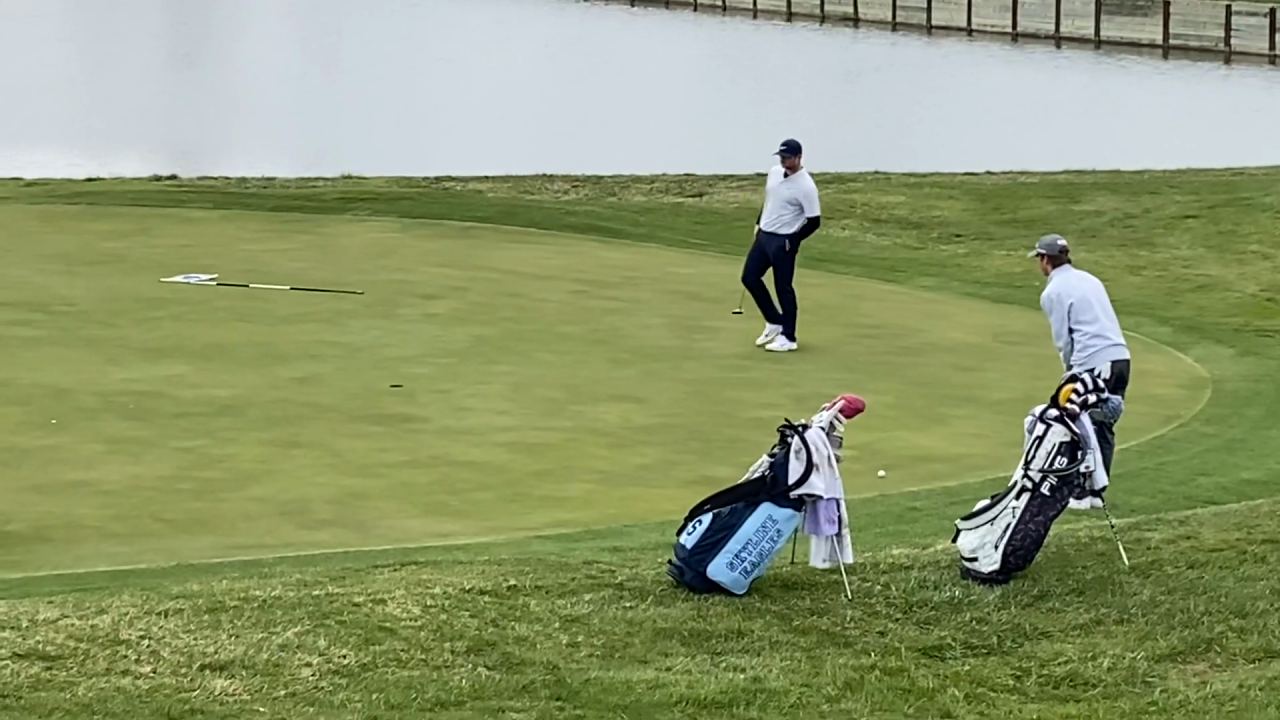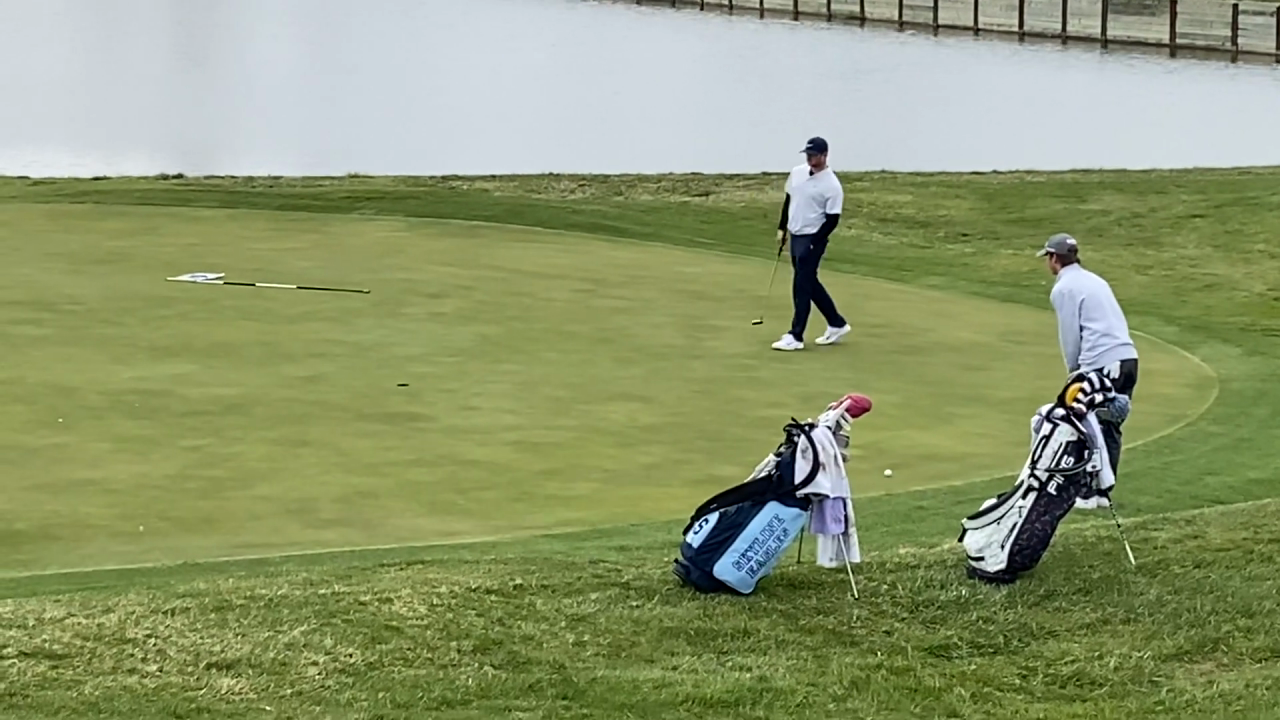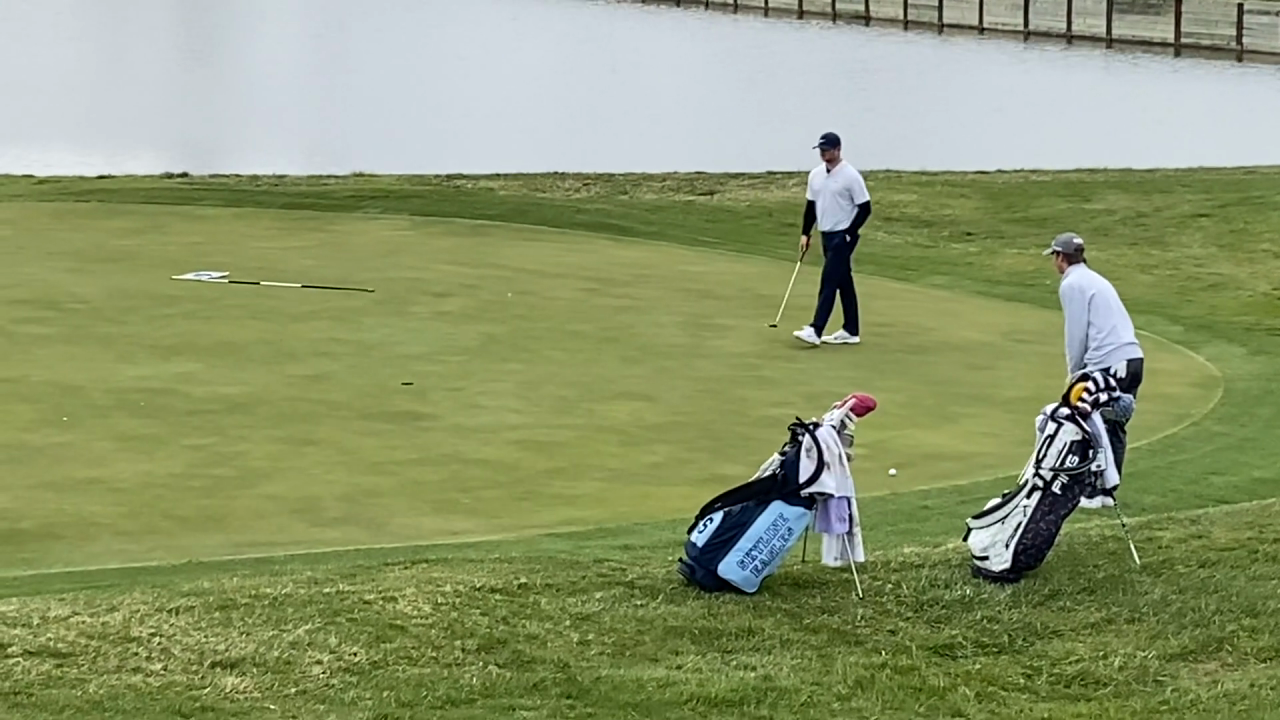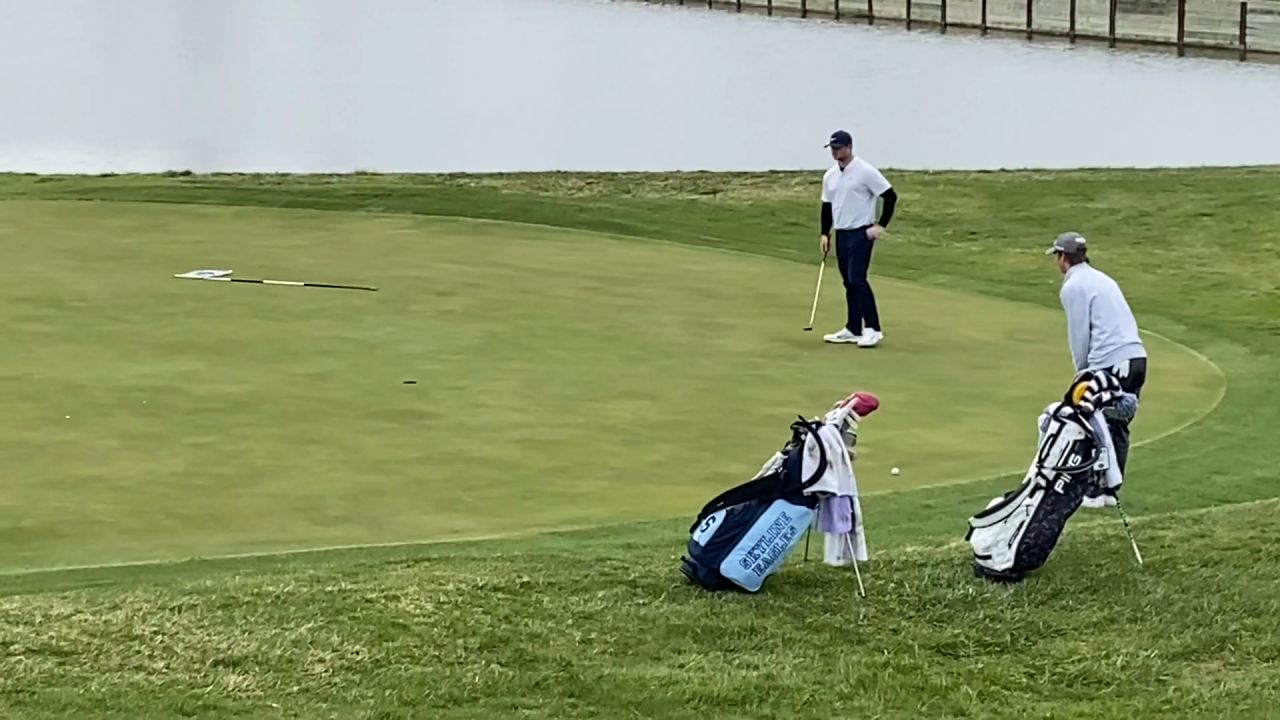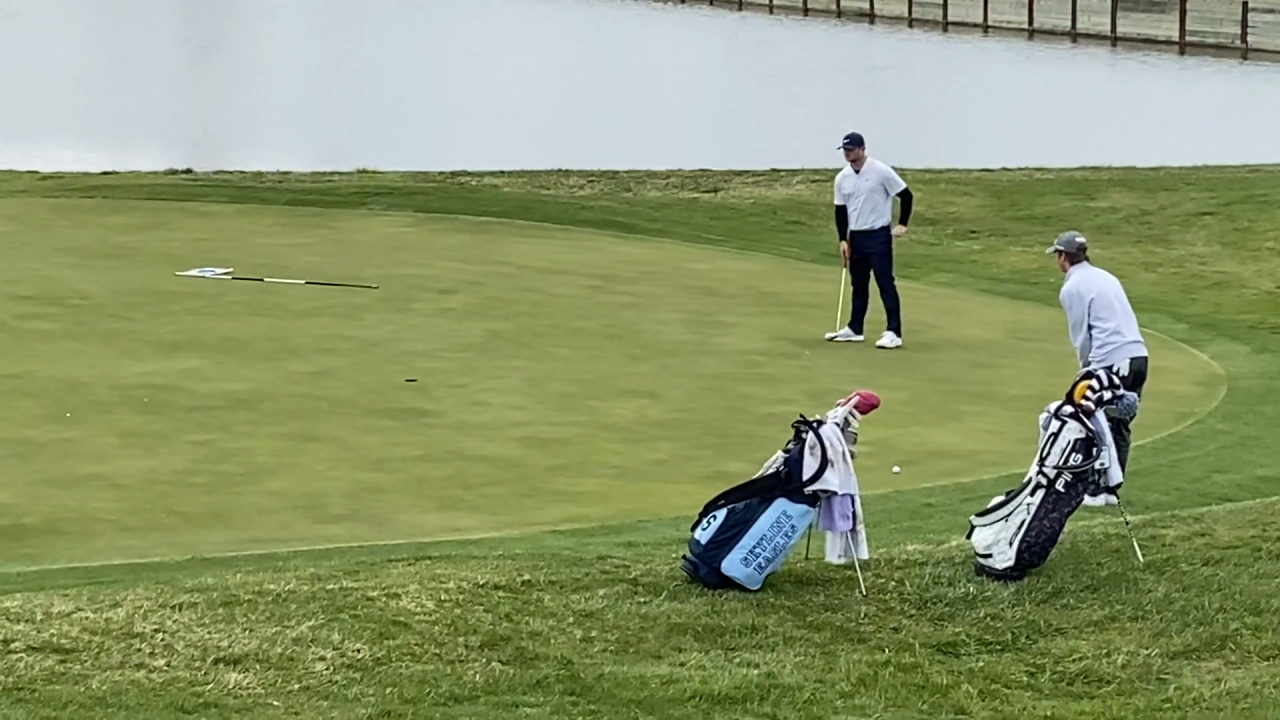
dt=0.3s
person 1, frame 1
left shoulder: (1052, 292)
right shoulder: (1089, 279)
left elbow: (1063, 339)
left wrist: (1071, 371)
left hip: (1093, 364)
right hip: (1120, 358)
right knee: (1104, 428)
left ankle: (1080, 493)
right ankle: (1095, 492)
person 1, frame 2
left shoulder: (1063, 289)
right shoulder: (1093, 280)
left elbow: (1070, 337)
left wrist: (1074, 372)
right wrist: (1082, 368)
left hip: (1100, 364)
right hip: (1128, 358)
right knee: (1110, 428)
left ankle: (1087, 493)
right ankle: (1102, 491)
person 1, frame 3
left shoulder: (1071, 284)
right shoulder: (1096, 280)
left elbow: (1077, 334)
left wrist: (1073, 373)
right wrist: (1081, 370)
left hip: (1107, 363)
right hip: (1133, 359)
right knee: (1115, 428)
person 1, frame 4
left shoulder: (1072, 286)
right shoulder: (1101, 278)
left elbow: (1079, 335)
left wrist: (1081, 371)
right wrist: (1089, 368)
left hip: (1109, 363)
right hip: (1136, 358)
right knee: (1118, 427)
left ankle: (1094, 492)
right ankle: (1109, 490)
person 1, frame 5
left shoulder: (1071, 288)
right shoulder: (1105, 276)
left elbow: (1081, 335)
left wrist: (1087, 368)
left hip: (1111, 361)
right hip: (1138, 356)
right knee: (1120, 426)
left ankle: (1095, 491)
right ankle: (1110, 489)
person 2, frame 1
left shoulder: (806, 186)
right shoulder: (774, 173)
left elbow: (813, 222)
left wrist: (792, 242)
right wrist: (758, 224)
left hip: (784, 241)
right hip: (764, 236)
left knee: (783, 287)
right knee: (749, 278)
left ankle: (788, 337)
right ankle: (775, 321)
person 2, frame 2
left shoulder: (832, 185)
right shoulder: (796, 173)
left elbow: (832, 220)
left wrist: (813, 243)
right wrist: (782, 228)
left hip: (812, 241)
right hip: (795, 237)
left knee: (803, 287)
right knee: (810, 284)
left ankle: (796, 336)
right ankle: (837, 324)
person 2, frame 3
left shoulder: (850, 176)
right shoulder: (815, 174)
left elbow: (865, 208)
right elbow: (810, 206)
left wrist: (850, 233)
right wrist: (805, 234)
left hip: (842, 237)
right hip: (827, 236)
left knee: (828, 281)
right knee: (843, 281)
left ankle: (816, 329)
right ankle: (850, 331)
person 2, frame 4
left shoulder: (866, 171)
right shoulder: (830, 175)
left elbow: (890, 196)
right elbow: (827, 207)
left wrist: (881, 225)
right wrist: (824, 234)
left hip: (861, 234)
right hip: (841, 235)
left knee: (857, 280)
right knee: (849, 282)
left ankle: (872, 328)
right ankle: (853, 330)
person 2, frame 5
left shoulder: (882, 171)
right shoulder: (842, 178)
left elbow: (906, 196)
right elbow: (840, 210)
left wrist: (902, 223)
right wrist: (843, 239)
left hip: (879, 235)
right hip: (856, 236)
left knee: (885, 283)
right knee: (858, 284)
left ankle: (894, 332)
right ankle: (855, 329)
